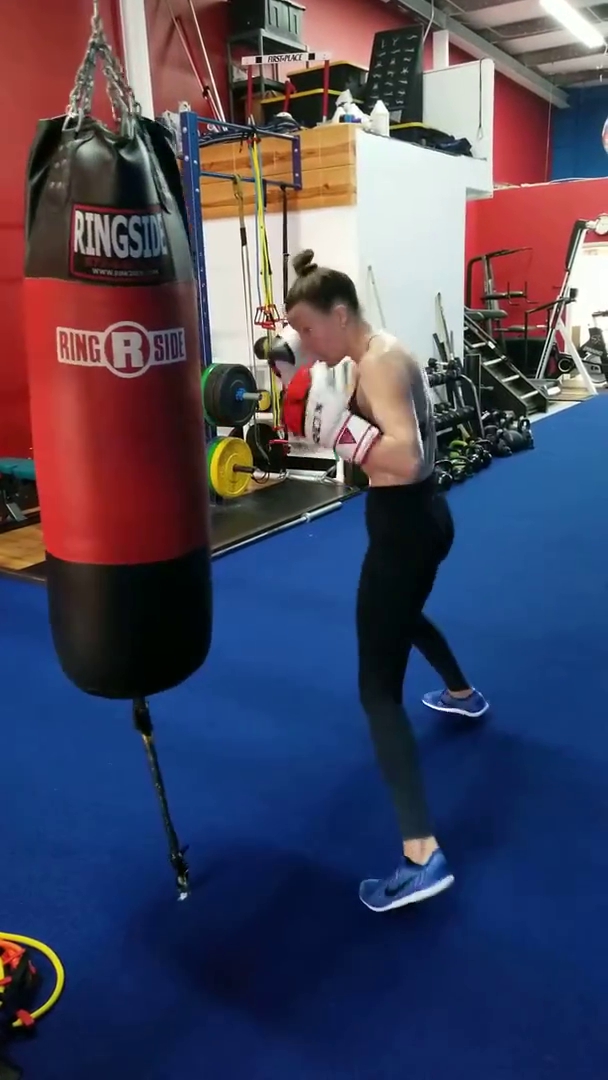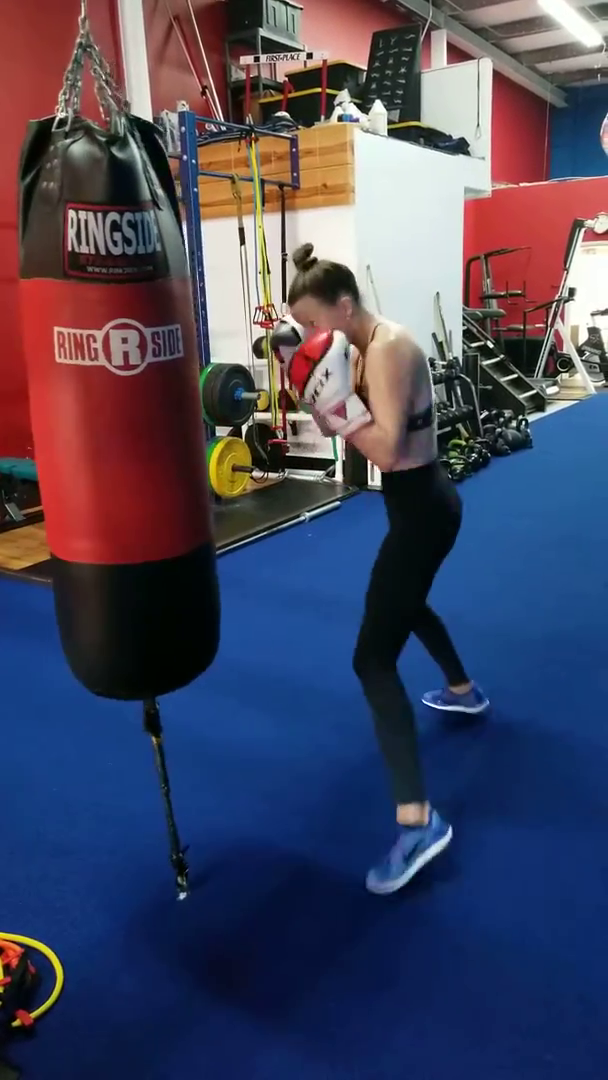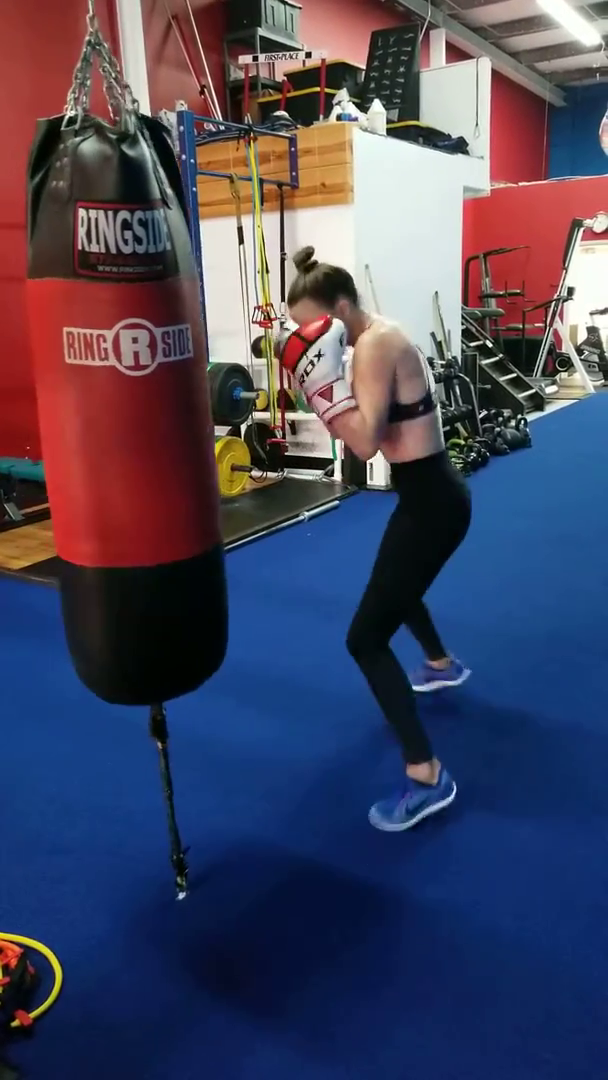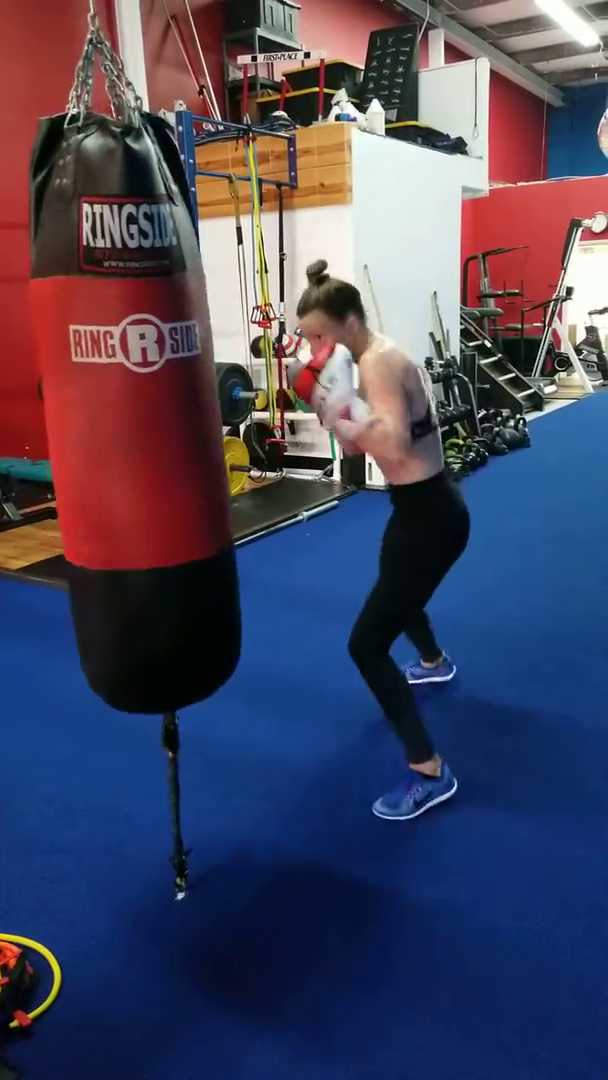
dt=0.1s
person 1, frame 1
left shoulder: (381, 362)
right shoulder: (371, 354)
left elbow: (405, 459)
right elbow: (360, 433)
left wrist: (336, 421)
right wrist: (312, 399)
left hip: (403, 526)
right hip: (422, 517)
left knee: (378, 686)
right knee: (400, 613)
left ankle: (422, 856)
right ankle: (462, 693)
person 1, frame 2
left shoulder: (388, 347)
right shoulder: (371, 344)
left elbow: (386, 451)
right elbow: (373, 428)
left hip: (419, 511)
right hip: (430, 500)
left knee: (373, 661)
right knee: (404, 600)
left ankle: (418, 821)
right ankle: (462, 689)
person 1, frame 3
left shoulder: (374, 346)
right shoulder: (377, 341)
left elbow: (363, 438)
right elbow: (374, 428)
left wrist: (323, 377)
right wrist: (318, 374)
left hip: (433, 505)
right hip: (431, 492)
left knee: (365, 640)
right knee: (391, 588)
left ankle: (426, 777)
right ankle: (443, 665)
person 1, frame 4
left shoulder: (380, 363)
right shoulder: (379, 358)
left elbow: (393, 448)
right elbow: (379, 441)
right wrist: (338, 407)
left hip: (428, 518)
right hip: (423, 508)
left knee: (366, 644)
right knee: (393, 590)
left ankle: (430, 772)
right ankle: (435, 663)
